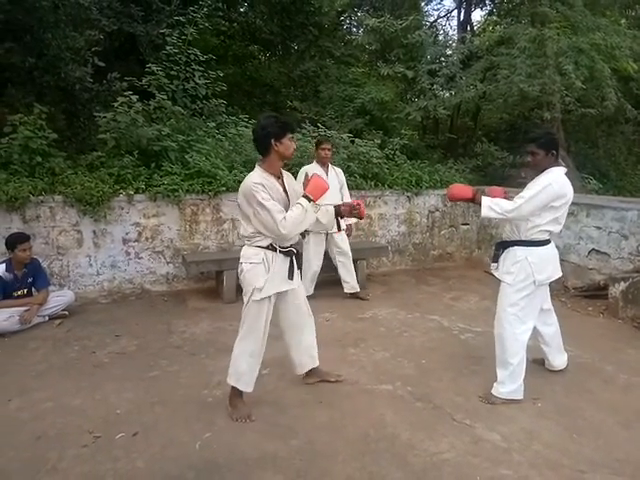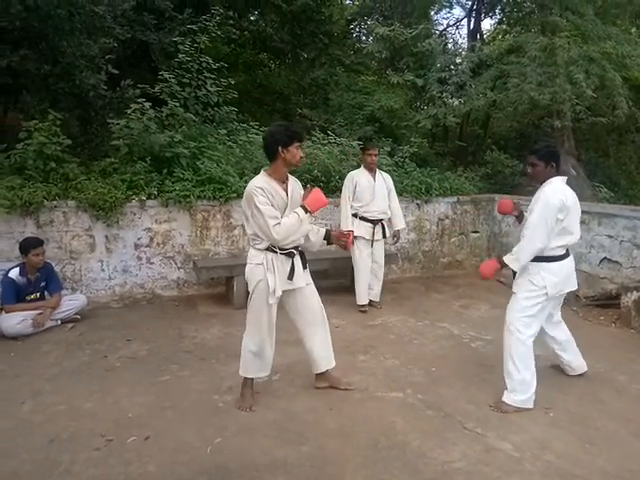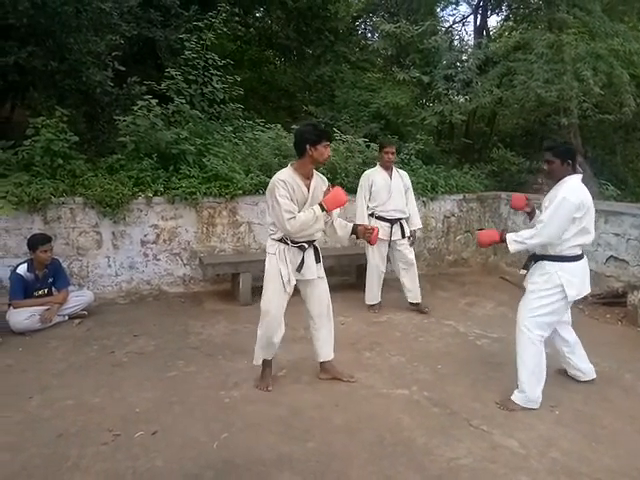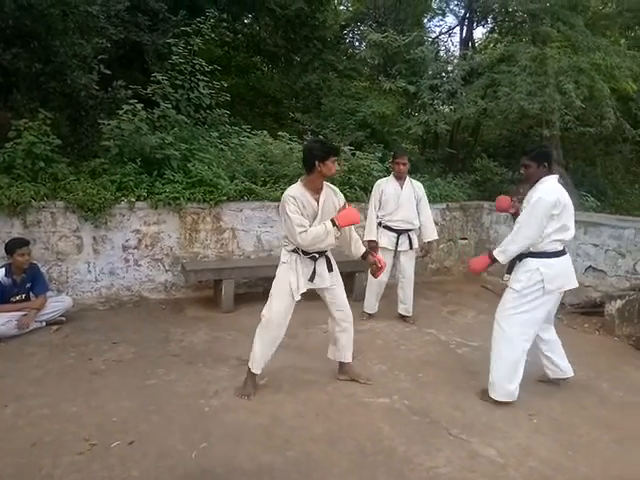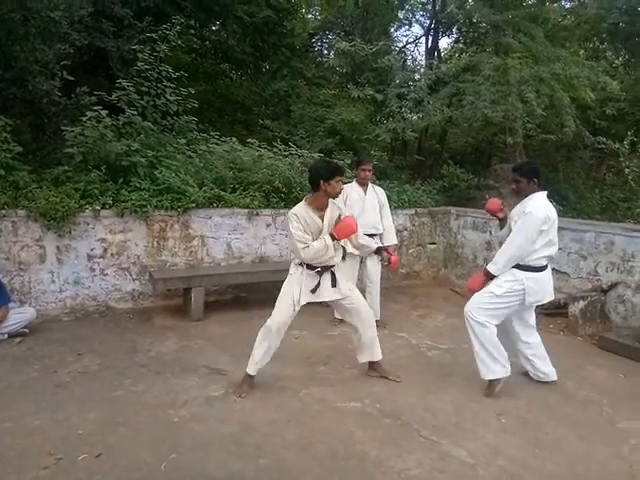
dt=0.7s
person 1, frame 1
left shoulder: (286, 178)
right shoulder: (254, 186)
left elbow: (301, 215)
right elbow: (285, 228)
left wrist: (338, 210)
right wrist: (309, 198)
left hip: (284, 260)
right hip: (261, 262)
left knee: (300, 318)
right knee: (254, 330)
left ankle: (310, 370)
right ankle: (236, 395)
person 1, frame 2
left shoulder: (295, 184)
right shoulder: (257, 189)
right elbow: (277, 233)
left wrist: (328, 236)
right wrist: (305, 209)
left hip: (294, 261)
right hip: (266, 264)
left knee: (314, 316)
right knee: (260, 326)
left ankle: (324, 373)
right ankle: (248, 384)
person 1, frame 3
left shoulder: (321, 182)
right shoulder: (281, 181)
left elbow: (329, 220)
right elbow: (291, 225)
left wrist: (355, 230)
right wrist: (321, 206)
left hip: (309, 253)
right hip: (282, 253)
left knee: (321, 309)
right knee: (272, 311)
left ankle: (326, 366)
right ankle: (266, 363)
person 1, frame 4
left shoulder: (334, 193)
right shoulder: (292, 197)
left elbow: (347, 230)
right elbow: (303, 238)
left wrist: (366, 253)
right wrist: (334, 223)
left hip: (324, 262)
right hip: (295, 263)
left knee: (342, 313)
right knee: (274, 318)
left ankle: (345, 366)
right ankle: (252, 374)
person 1, frame 5
left shoulder: (336, 208)
right shoulder: (297, 215)
left elbow: (354, 235)
right elbow: (305, 253)
left wrist: (378, 249)
right wrist: (333, 236)
left hip: (331, 276)
right hip: (303, 276)
left knee: (363, 314)
right knee: (276, 323)
left ankle: (374, 364)
right ankle: (249, 375)
person 2, frame 1
left shoulder: (553, 183)
right shoulder: (549, 180)
left elbow: (517, 209)
right elbow: (526, 210)
left wrist: (478, 199)
right wrist: (505, 201)
left hip: (527, 258)
right hip: (535, 255)
left knee: (511, 320)
right knee: (540, 310)
left ankle: (508, 389)
right ankle: (556, 359)
person 2, frame 2
left shoulder: (549, 194)
right shoulder: (563, 191)
left elbow: (535, 240)
left wrist: (506, 261)
right wrist: (523, 217)
left hip: (543, 271)
right hip: (557, 265)
left knee: (518, 328)
right knee: (550, 319)
left ankle: (518, 397)
right ankle: (573, 364)
person 2, frame 3
left shoulder: (569, 194)
right shoulder: (569, 189)
left elbow: (545, 235)
left wrist: (504, 237)
right wrist: (533, 214)
left hip: (557, 271)
right hip: (560, 266)
left knee: (530, 326)
right knee: (556, 322)
left ankle: (527, 397)
right ankle: (582, 370)
person 2, frame 4
left shoulder: (543, 194)
right shoulder: (554, 190)
left elbow: (525, 235)
left wrist: (492, 257)
right wrist: (518, 214)
left hip: (540, 268)
right hip: (552, 264)
left knee: (510, 322)
right knee: (539, 322)
left ankle: (501, 389)
right ankle: (557, 371)
person 2, frame 5
left shoulder: (535, 209)
right shoulder: (533, 204)
left elbow: (516, 247)
right elbow: (516, 237)
left wrist: (487, 272)
right wrist: (505, 220)
left hip: (522, 278)
right hip: (526, 275)
left knee: (476, 311)
right knee: (521, 326)
left ankle: (496, 371)
right ankle: (543, 372)
person 3, frame 1
left shoulder: (338, 172)
right shoulder: (307, 171)
left elbow: (345, 197)
left wrist: (350, 221)
left hip: (336, 221)
left knee: (344, 254)
right knee: (312, 260)
left ankle: (353, 289)
right ankle: (304, 292)
person 3, frame 2
left shoulder: (385, 177)
right shoulder: (353, 176)
left elbow: (393, 202)
right elbow: (346, 203)
left wrist: (397, 227)
right wrist: (347, 228)
left hip: (379, 227)
right hip: (360, 226)
left knee: (377, 264)
right knee: (362, 264)
left ankle: (373, 297)
right ankle: (362, 300)
person 3, frame 3
left shoulder: (403, 175)
right shoulder: (369, 175)
left elbow: (410, 202)
right elbow: (361, 203)
left wrist: (413, 227)
left hip: (400, 226)
right hip: (378, 226)
left knee: (408, 261)
right knee: (376, 265)
left ankle: (415, 300)
right ankle: (373, 300)
person 3, frame 4
left shoulder: (417, 187)
right shoulder: (381, 185)
left elbow: (424, 213)
right elbow: (372, 212)
left wrist: (427, 239)
right wrist: (371, 238)
left hip: (408, 238)
right hip: (385, 236)
left knee: (407, 276)
right knee: (378, 275)
left ankle: (405, 311)
right ankle: (369, 309)
person 3, frame 5
left shoulder: (379, 192)
right shoulder: (345, 190)
left elbow: (386, 219)
left wrist: (387, 244)
left hip: (373, 242)
left knee: (373, 280)
right knee: (346, 280)
left ankle: (374, 316)
right ankle: (340, 314)
